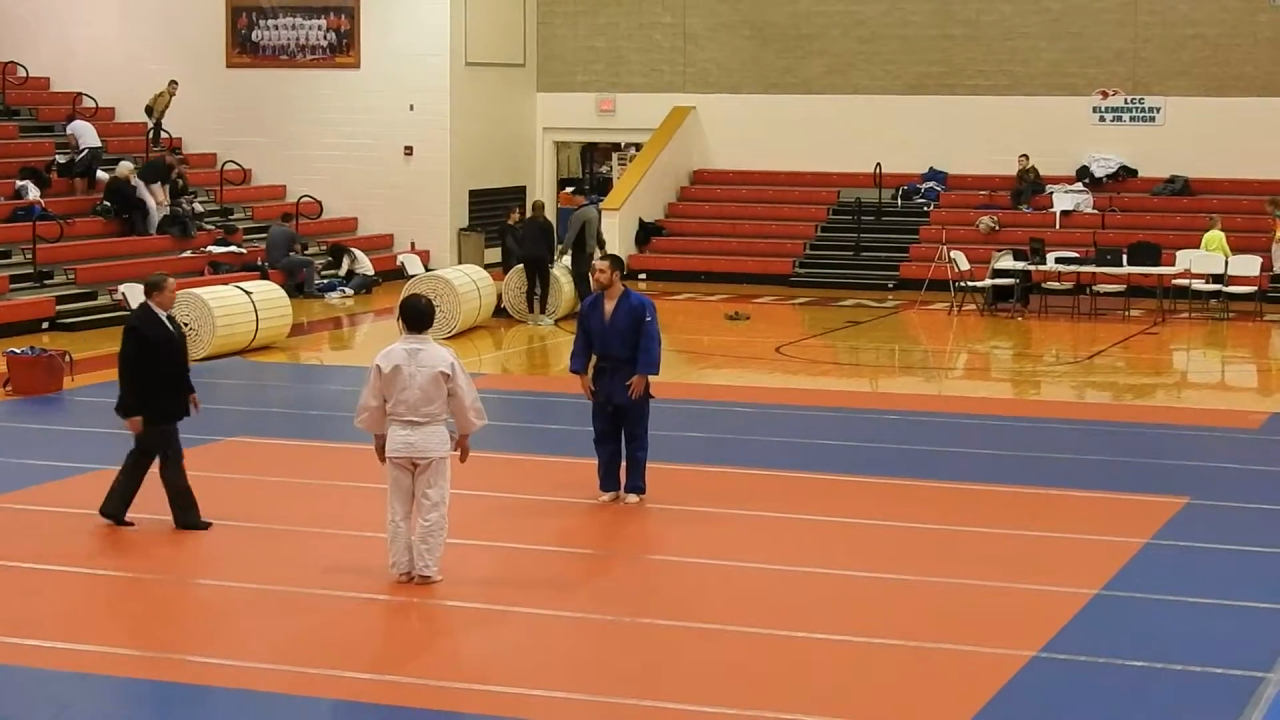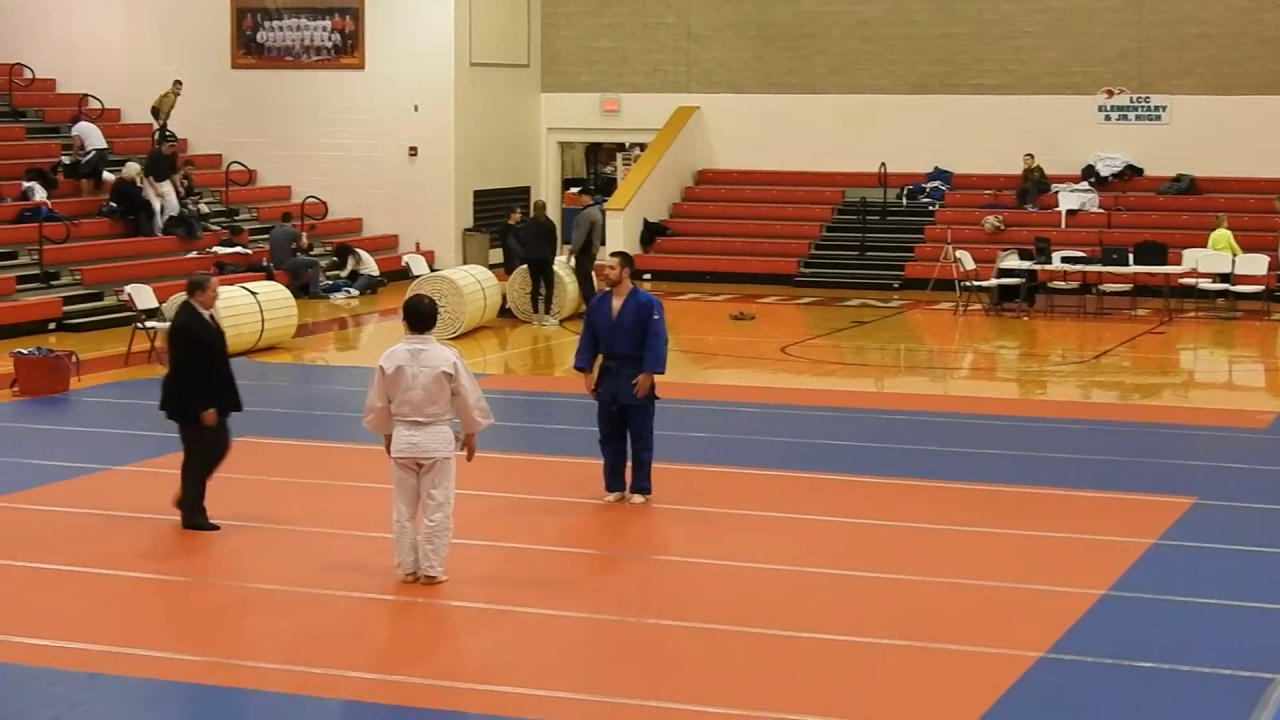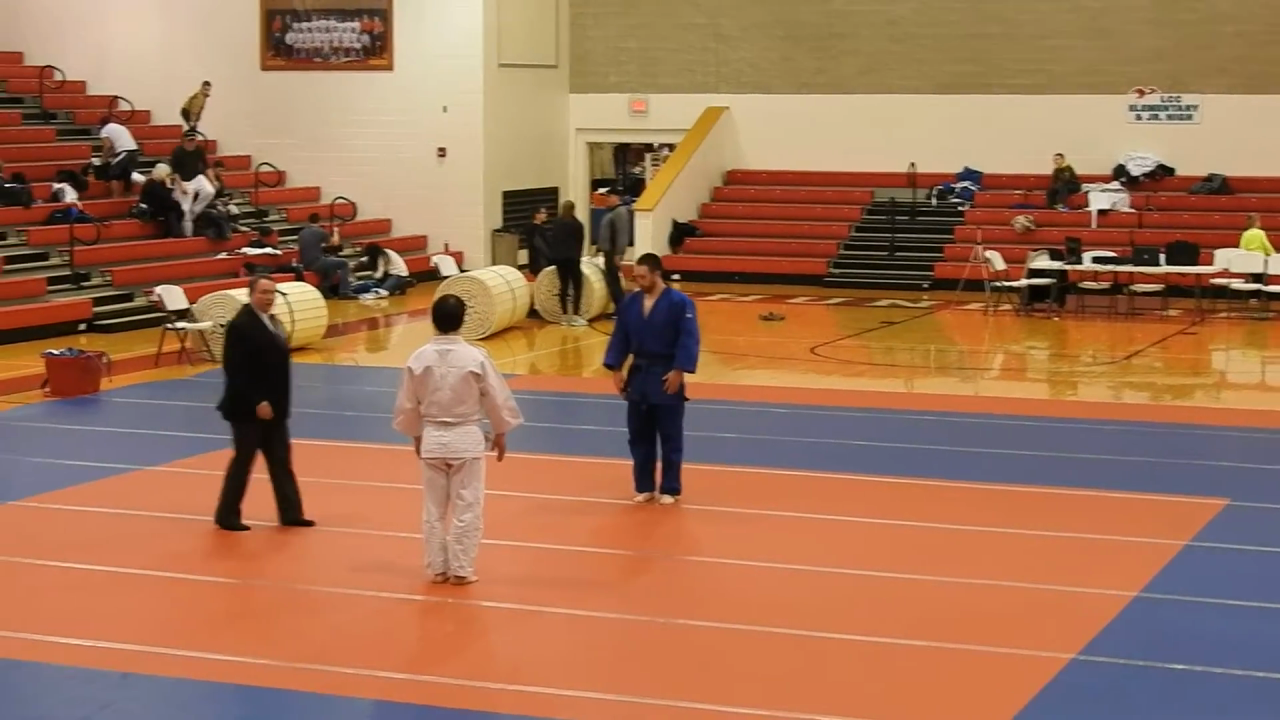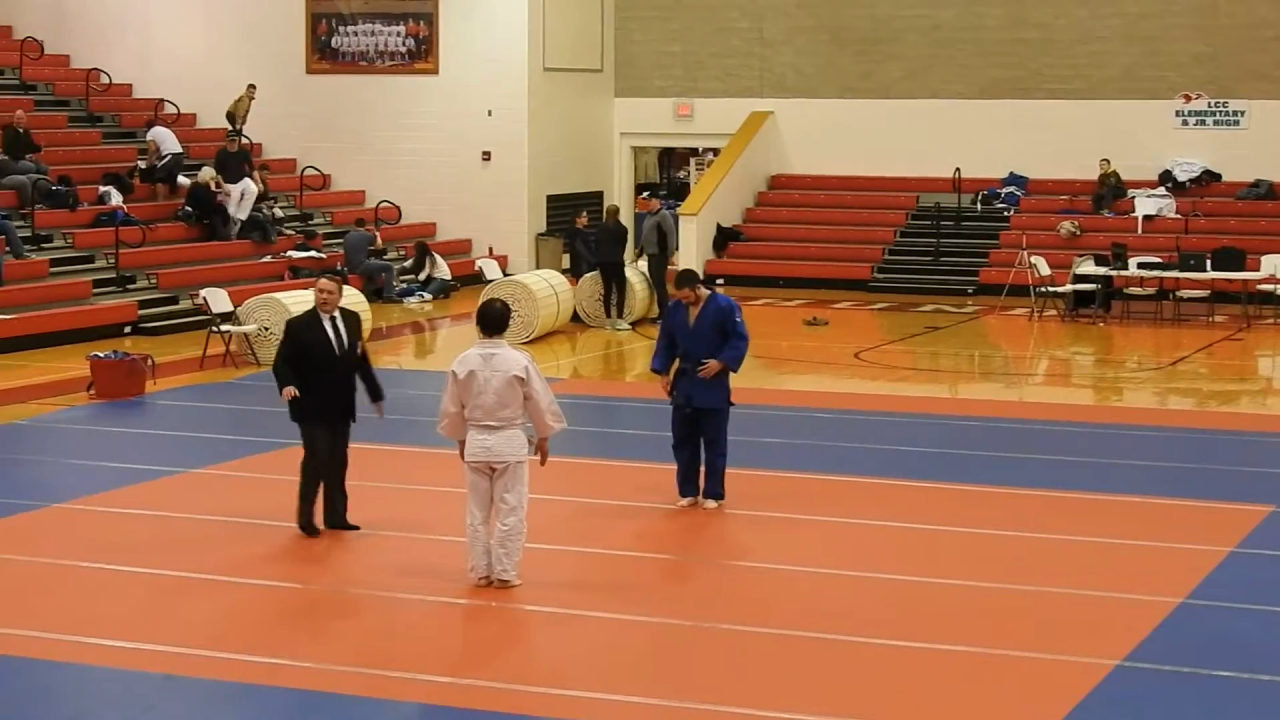
dt=0.3s
person 1, frame 1
left shoulder: (386, 357)
right shoulder: (445, 357)
left elbow: (372, 402)
right elbow: (464, 400)
left wrist: (379, 436)
right wrist: (464, 434)
left hip: (397, 438)
right hip: (433, 439)
left knee: (398, 509)
right knee: (432, 509)
left ankle: (402, 568)
right ankle: (426, 569)
person 1, frame 2
left shoulder: (389, 358)
right shoulder: (447, 357)
left elbow: (378, 403)
right elbow: (468, 398)
left wrist: (387, 434)
right wrist: (470, 433)
left hip: (402, 438)
right hip: (437, 439)
left knee: (404, 509)
right knee: (437, 508)
left ankle: (407, 567)
right ankle: (431, 569)
person 1, frame 3
left shoulder: (418, 359)
right shoulder: (475, 357)
left elbow: (408, 404)
right elbow: (496, 398)
left wrist: (417, 436)
right wrist: (500, 432)
left hip: (432, 439)
right hip: (466, 439)
left knee: (434, 509)
right knee: (467, 508)
left ankle: (437, 568)
right ankle: (461, 569)
person 1, frame 4
left shoulder: (462, 362)
right shoulder: (519, 361)
left elbow: (452, 408)
right elbow: (540, 402)
left wrist: (460, 440)
right wrist: (543, 437)
left hip: (476, 442)
right hip: (510, 443)
left knee: (477, 513)
right knee: (510, 512)
left ankle: (480, 572)
right ankle: (504, 573)
person 2, frame 1
left shoulder: (166, 317)
right shoulder: (139, 325)
right elbow: (128, 371)
left wrist: (188, 391)
right wrist: (133, 411)
left hip: (165, 402)
right hip: (151, 405)
left knee: (144, 455)
right knee: (172, 457)
left ankle: (113, 507)
right ankle: (186, 516)
person 2, frame 2
left shoulder: (202, 315)
right shoulder: (185, 324)
right elbow: (183, 372)
left wrist: (212, 401)
right wrist: (202, 406)
left hip: (210, 399)
right hip: (192, 404)
left knee: (219, 447)
right knee: (197, 457)
left ankle: (187, 498)
right ankle: (193, 515)
person 2, frame 3
left shoulder: (269, 319)
right shoulder: (241, 325)
right elbow: (235, 369)
right wrist: (256, 401)
left hip: (271, 404)
right hip: (248, 407)
left knee: (281, 457)
right knee: (244, 458)
left ankle: (291, 513)
right ankle: (227, 515)
person 2, frame 4
left shoulder: (351, 320)
right shoulder: (298, 326)
left elbow: (360, 360)
right elbow: (282, 362)
left wrist: (375, 394)
right wrist: (287, 385)
left hip: (341, 405)
right hip: (311, 407)
left knee: (338, 461)
right knee: (316, 459)
left ankle: (335, 516)
right ankle: (306, 516)
person 3, frame 1
left shoulder: (640, 305)
right shoulder: (589, 305)
left elbow: (650, 342)
right elbow: (582, 342)
left wrist: (642, 375)
right wrist: (583, 373)
left hip: (631, 379)
right hip: (602, 377)
left knee: (635, 437)
right knee: (604, 436)
left ankle: (634, 489)
right ankle: (609, 486)
person 3, frame 2
left shoulder: (647, 303)
right shoulder: (598, 303)
left elbow: (657, 341)
right elbow: (589, 340)
left wrist: (648, 373)
right wrist: (587, 371)
left hip: (636, 377)
right hip: (608, 376)
left knee: (640, 437)
right knee: (610, 436)
left ankle: (639, 489)
right ankle: (615, 487)
person 3, frame 3
left shoulder: (679, 302)
right shoulder: (630, 302)
left elbow: (689, 340)
right elbow: (620, 338)
left wrist: (678, 370)
right wrist: (616, 368)
left hip: (666, 377)
right hip: (638, 375)
left knee: (670, 437)
right knee: (639, 436)
left ankle: (669, 489)
right ankle: (644, 487)
person 3, frame 4
left shoulder: (725, 307)
right shoulder: (675, 308)
left elbow: (740, 340)
right elbow: (666, 342)
left wrist: (722, 363)
right wrist: (663, 372)
left hip: (713, 383)
right hip: (684, 380)
left knee: (714, 443)
right knee: (683, 440)
left ankle: (713, 493)
right ankle: (688, 492)
